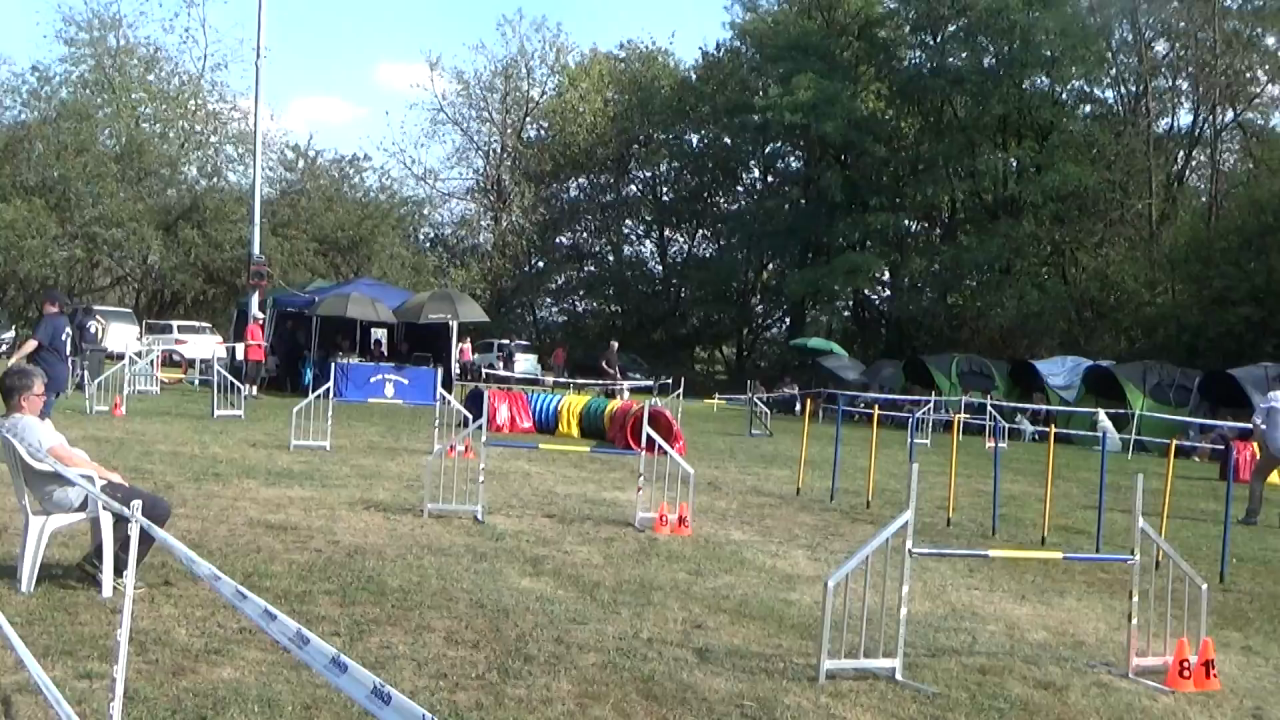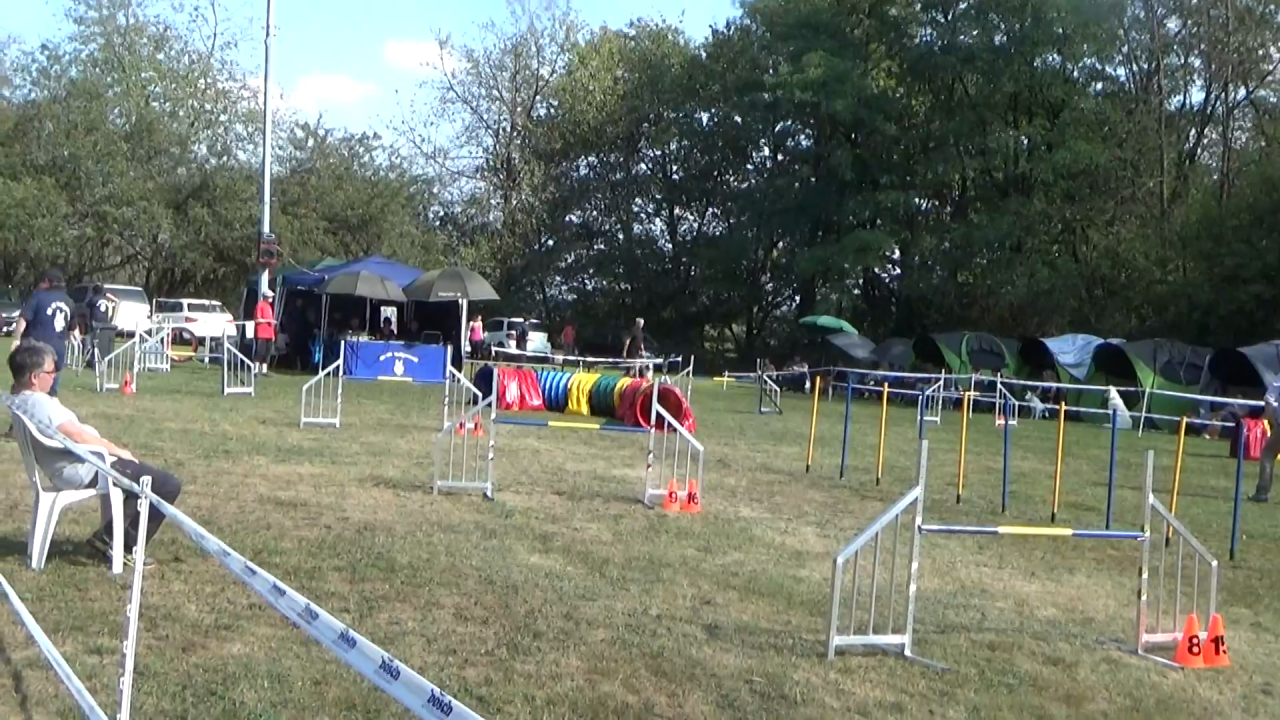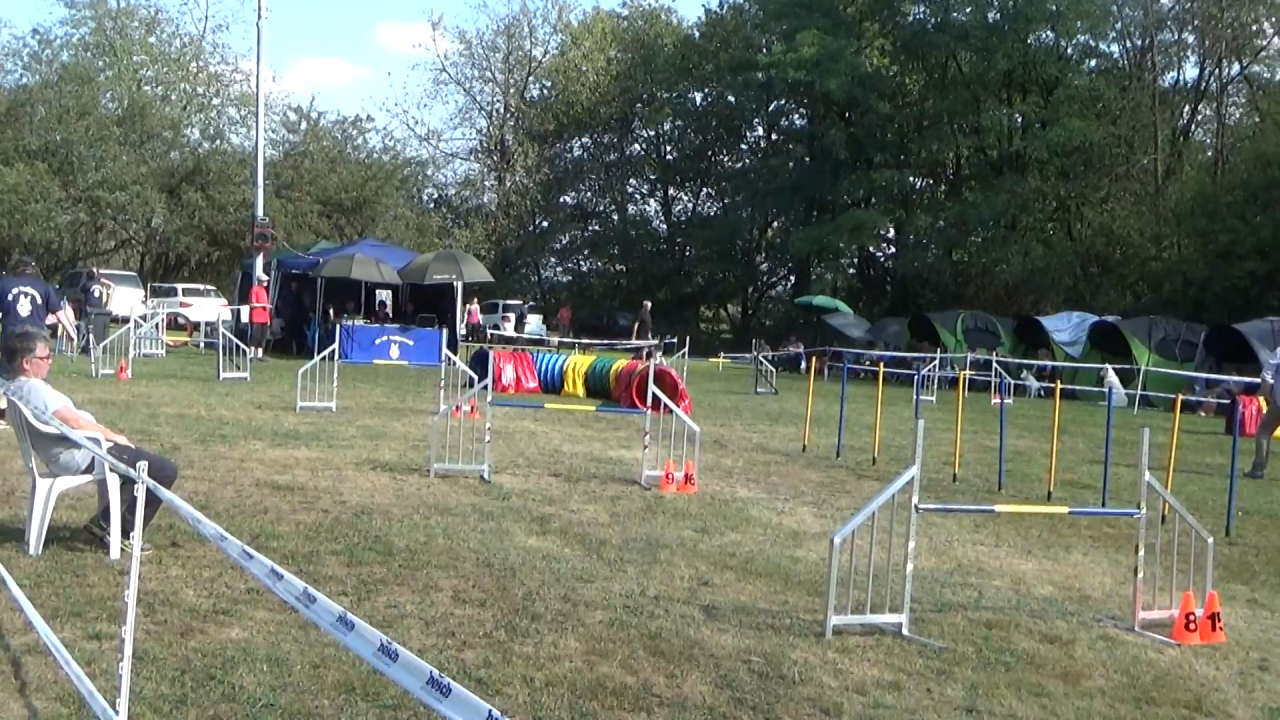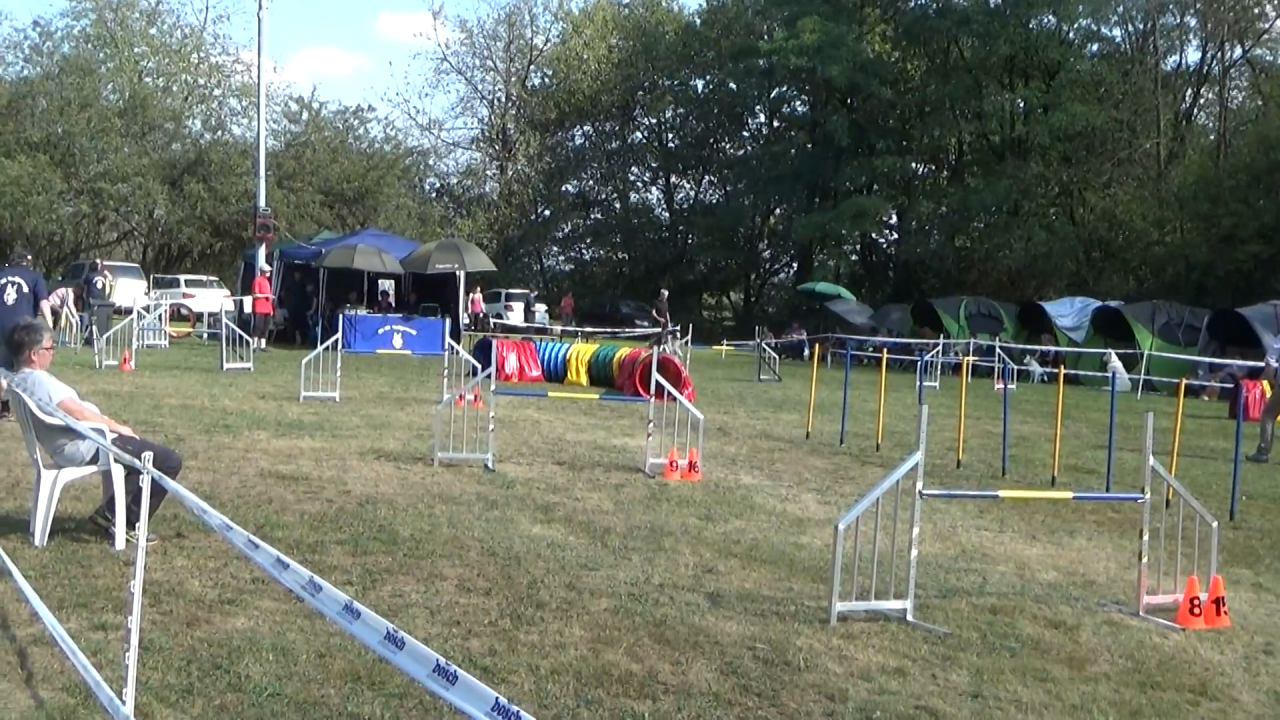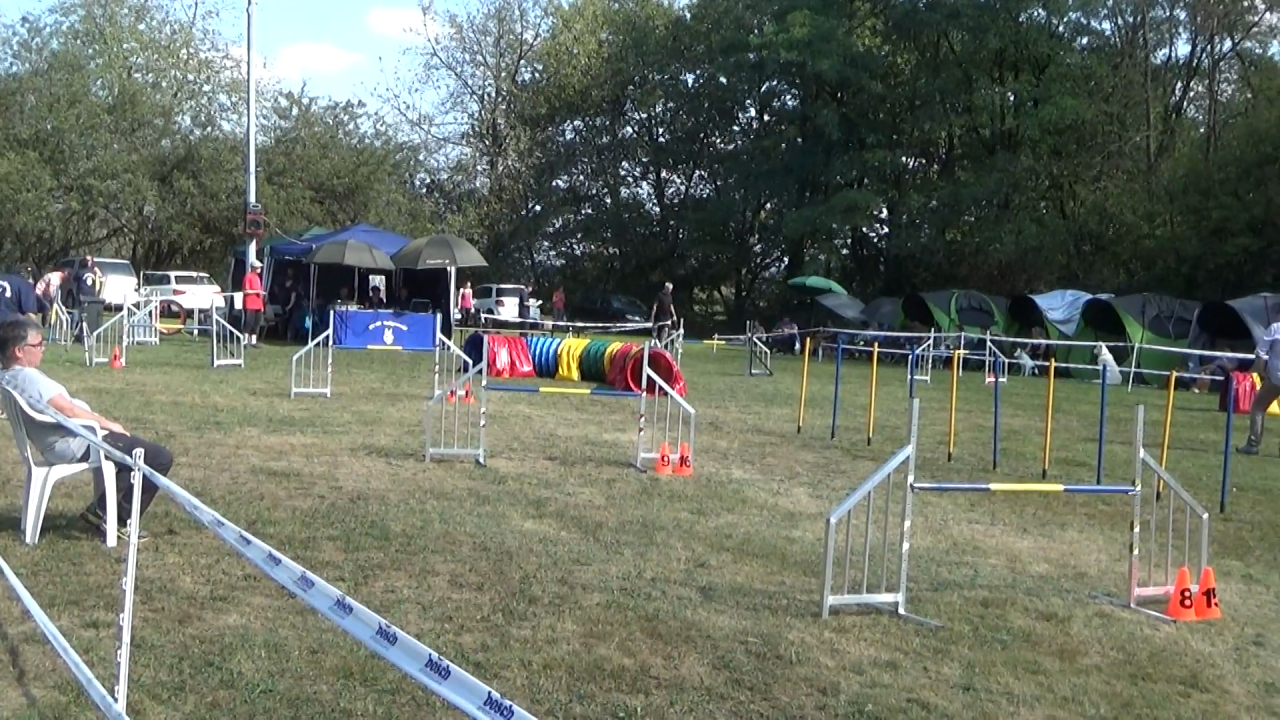
dt=0.3s
person 1, frame 1
right shoulder: (29, 425)
right elbow: (67, 459)
left wrist: (100, 470)
right wrist: (107, 474)
left hip: (57, 492)
right hip: (72, 493)
left knee: (134, 498)
right knee: (158, 509)
left ankle: (98, 560)
right ankle: (114, 570)
person 1, frame 2
left shoulder: (21, 401)
right shoulder: (39, 402)
right elbow: (77, 436)
left wrist: (108, 446)
right wrist: (117, 450)
left hip: (68, 469)
right hip: (82, 469)
left knee: (143, 475)
right knee: (169, 485)
left ankle: (109, 536)
right ankle: (124, 546)
person 1, frame 3
left shoulder: (17, 387)
right shoulder: (34, 388)
right elbow: (73, 421)
left wrist: (104, 432)
right wrist: (113, 436)
left hip: (65, 454)
right hip: (79, 455)
left knee: (140, 459)
right knee: (165, 471)
left ankle: (107, 522)
right ankle: (121, 532)
person 1, frame 4
left shoulder: (20, 380)
right shoulder: (39, 380)
right elbow: (78, 413)
left wrist: (109, 423)
right wrist: (117, 427)
left hip: (69, 447)
right hip: (84, 447)
left knee: (145, 451)
right knee: (170, 461)
left ankle: (112, 513)
right ankle: (127, 522)
person 1, frame 5
right shoulder: (28, 376)
right elbow: (68, 410)
left wrist: (98, 419)
right wrist: (107, 424)
left hip: (58, 442)
right hip: (74, 444)
left knee: (135, 449)
right knee: (161, 458)
left ankle: (104, 511)
right ankle: (119, 520)
